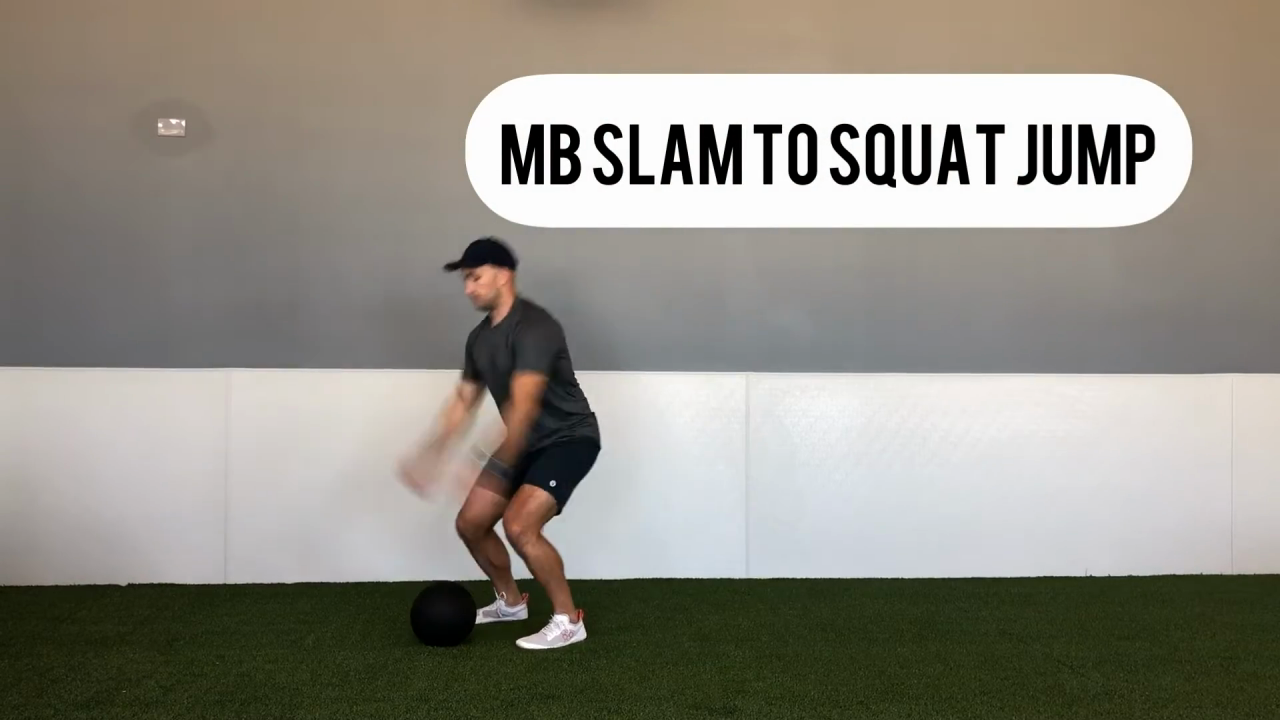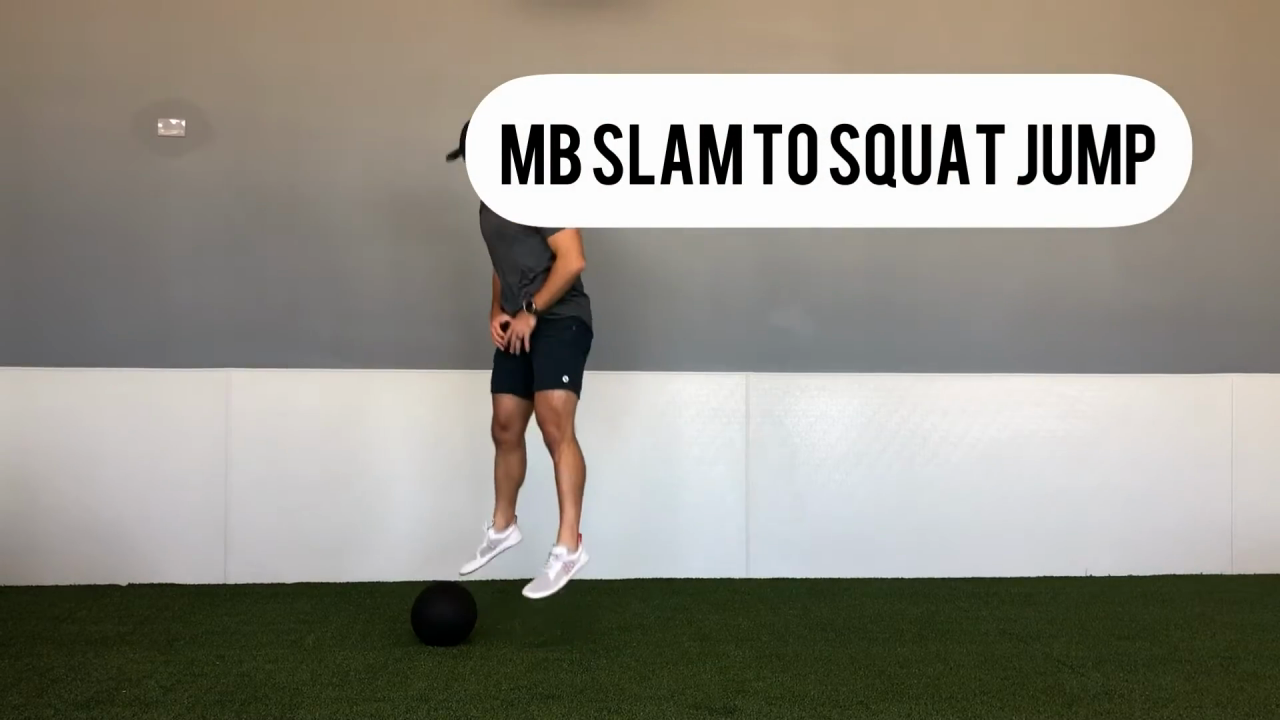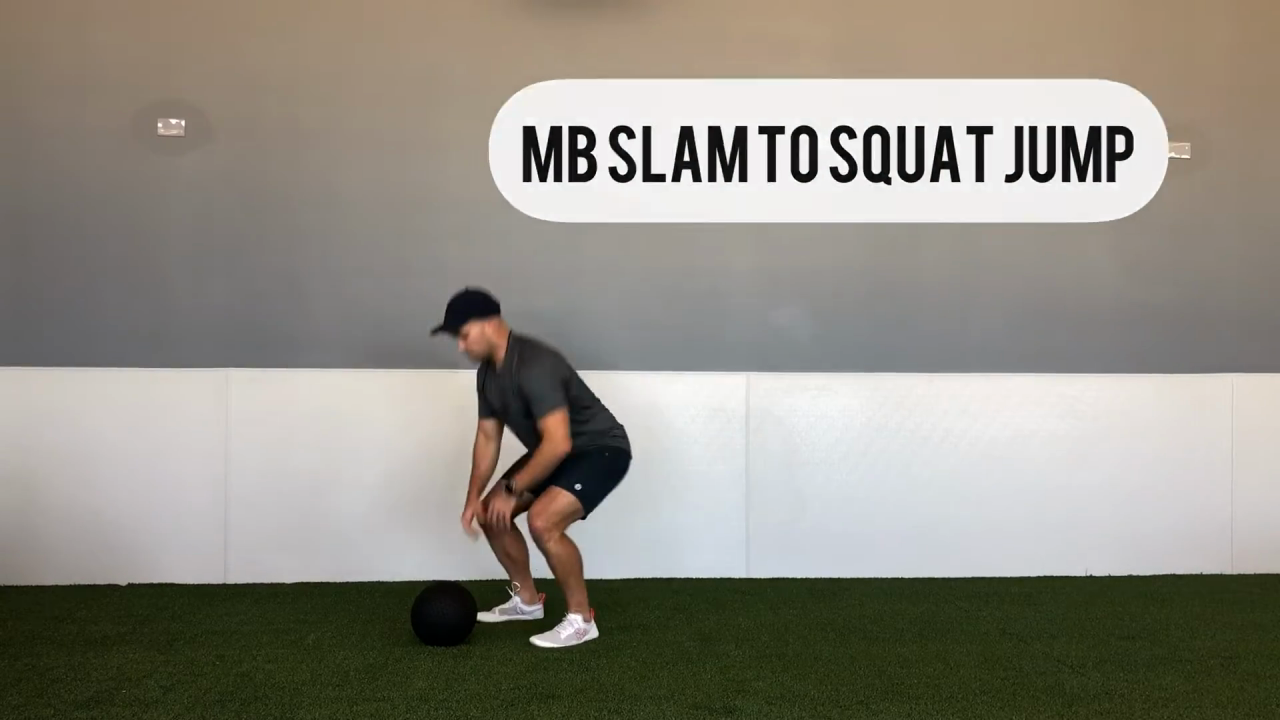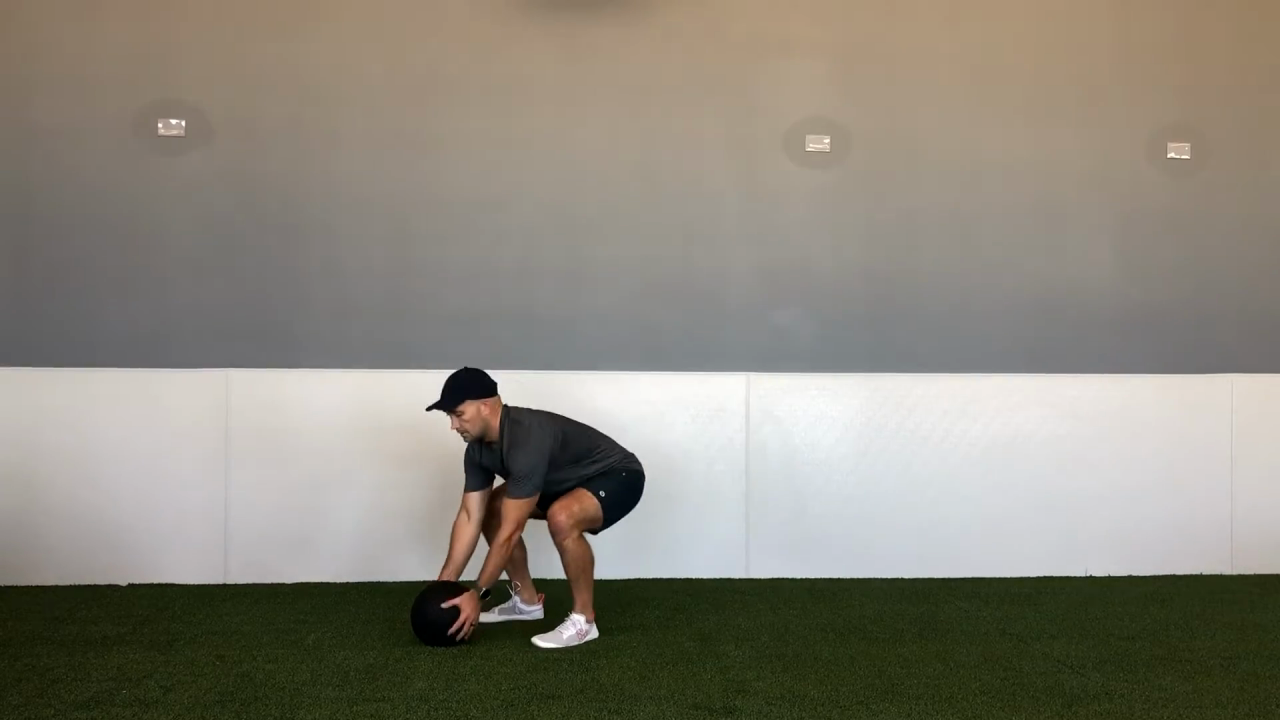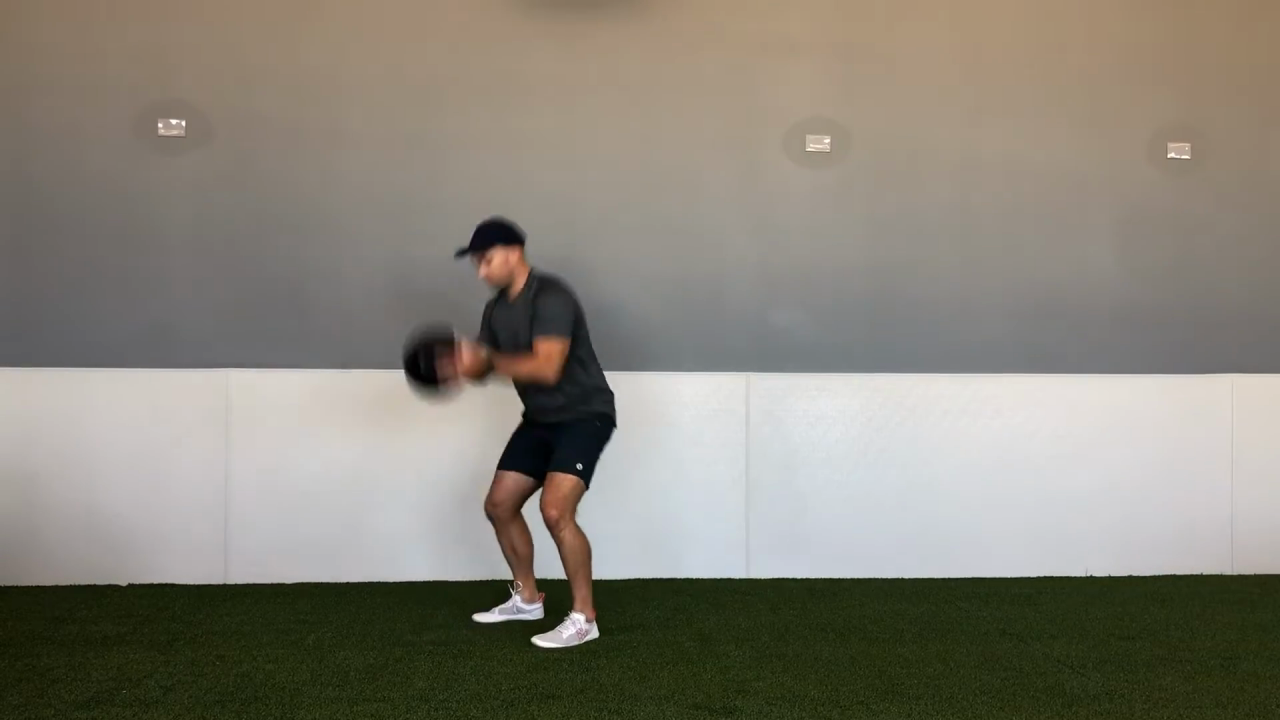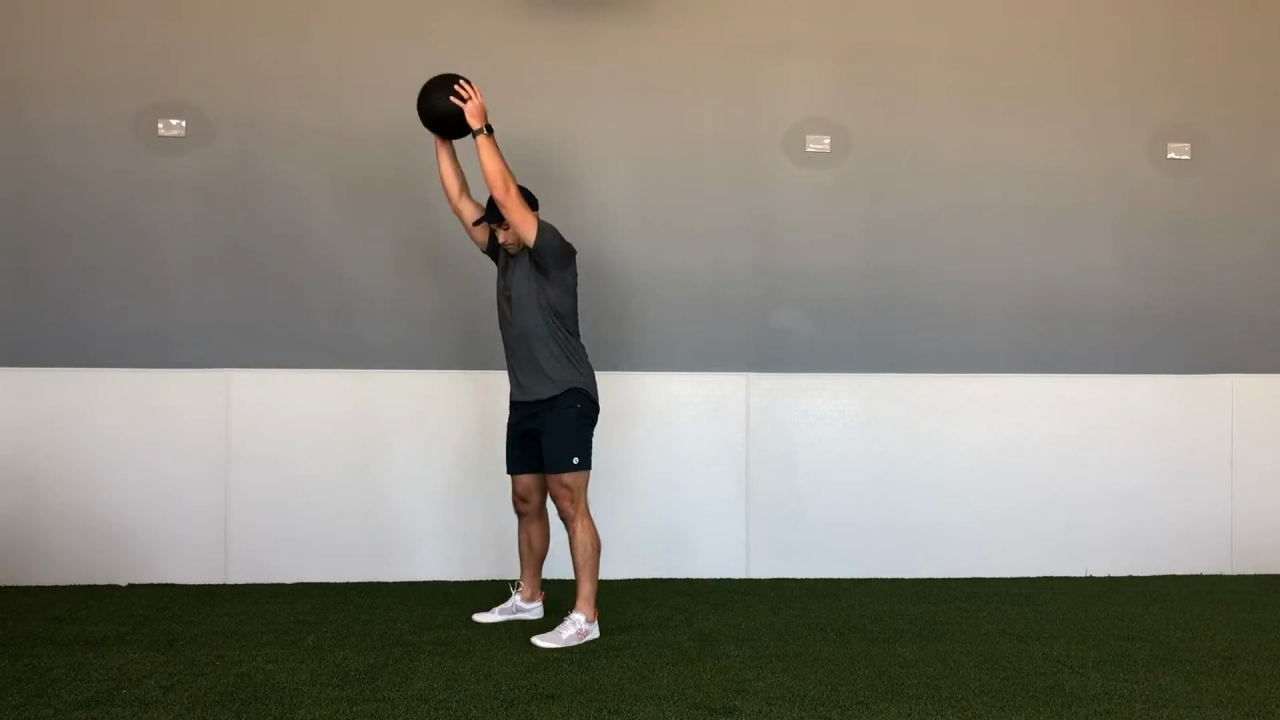
dt=0.4s
person 1, frame 1
left shoulder: (535, 326)
right shoulder: (481, 336)
left elbow: (523, 406)
right elbow: (463, 404)
left wrist: (495, 470)
right wrist: (430, 454)
left hip: (569, 441)
right hip: (526, 444)
left knee: (521, 526)
right knee: (471, 523)
left ankle: (568, 620)
right ankle: (510, 601)
person 1, frame 2
right shoulder: (490, 204)
left elbow: (572, 259)
left wrist: (531, 312)
right wrist: (497, 313)
left hip: (560, 321)
right hip: (518, 327)
left knee: (555, 430)
right knee: (505, 430)
left ankle: (569, 547)
right ankle: (502, 526)
person 1, frame 3
left shoulder: (534, 367)
right shoulder: (488, 374)
left elbow: (559, 443)
right elbow: (487, 437)
left wrist: (513, 493)
right wrist: (476, 498)
left hip: (603, 450)
right hip: (556, 449)
left knee: (543, 520)
right knee: (491, 511)
left ankle: (582, 619)
right ankle: (527, 600)
person 1, frame 4
left shoulder: (526, 443)
right shoulder: (479, 449)
left elbow: (511, 529)
right elbow: (469, 516)
left wrist: (475, 596)
right wrist: (445, 581)
left hip: (618, 477)
left knee: (563, 519)
right knee: (490, 512)
left ankle: (584, 619)
right ankle: (527, 600)
person 1, frame 5
left shoulder: (552, 298)
right shoulder: (498, 308)
left elbow: (547, 370)
right elbow: (483, 361)
left wrist: (486, 363)
right wrist: (462, 366)
left hip: (586, 416)
right hip: (540, 419)
left knee: (556, 511)
right knee: (499, 505)
left ankle: (584, 619)
right ankle: (527, 598)
person 1, frame 6
left shoulder: (555, 252)
right shoulder: (507, 256)
left elbow: (507, 196)
right elbow: (459, 202)
left wrist: (482, 129)
right wrist: (444, 136)
left hip: (565, 398)
right hip: (525, 403)
left knee: (570, 506)
right knee: (527, 502)
left ankle: (585, 618)
right ankle: (528, 597)
